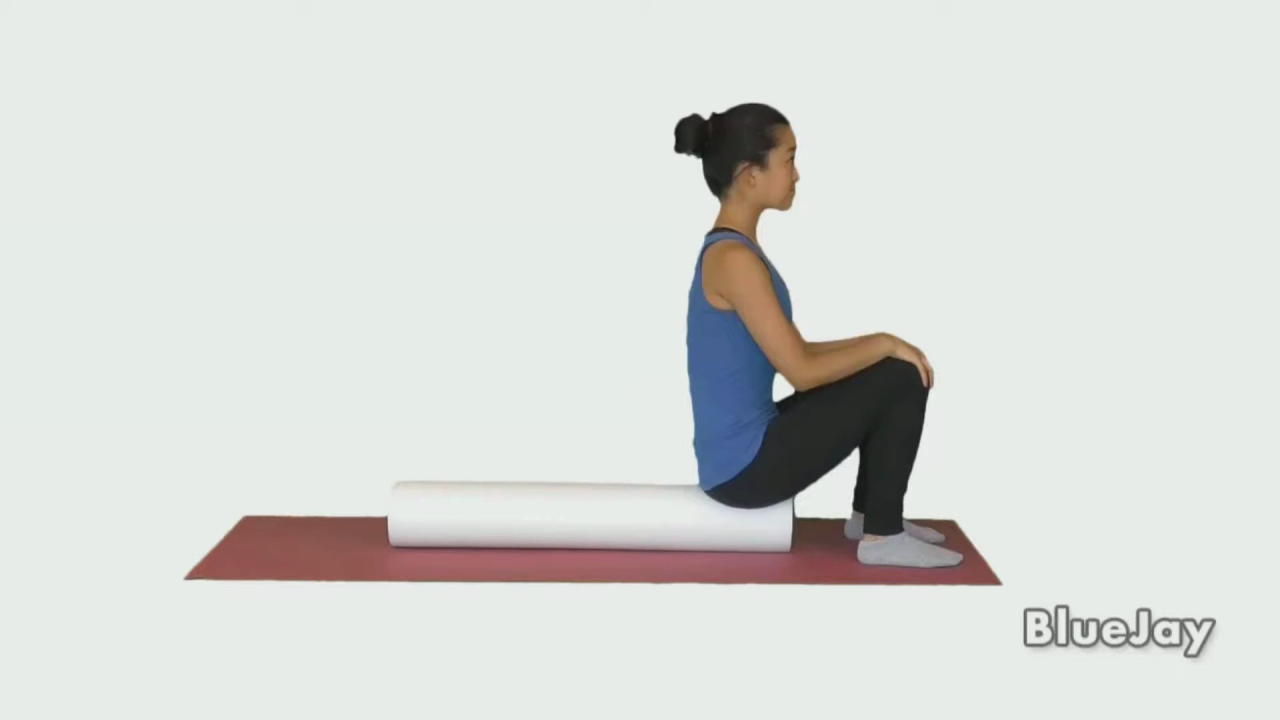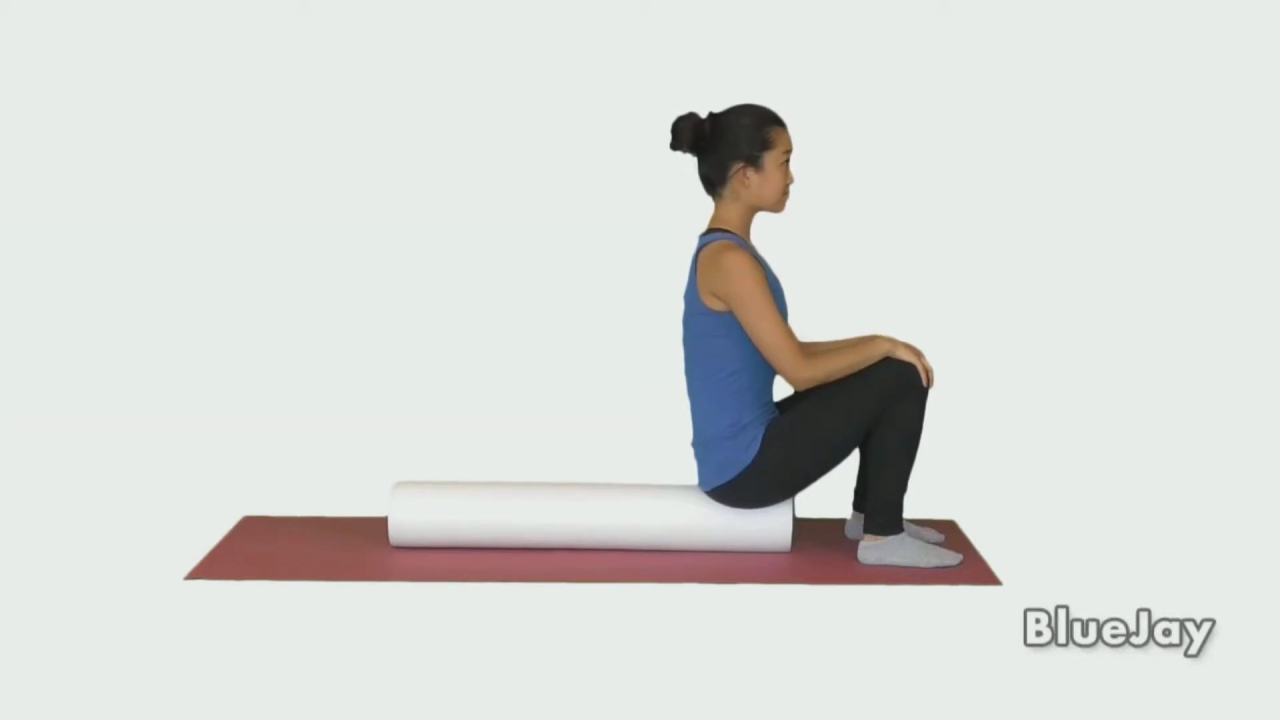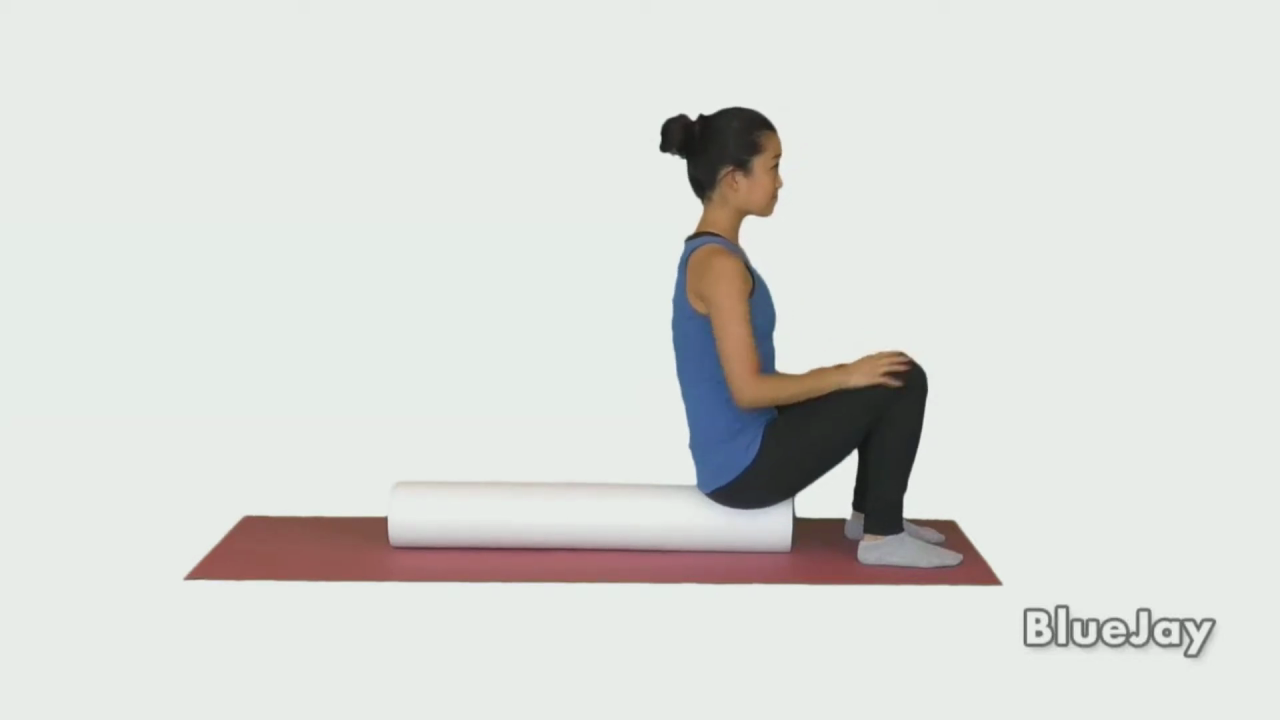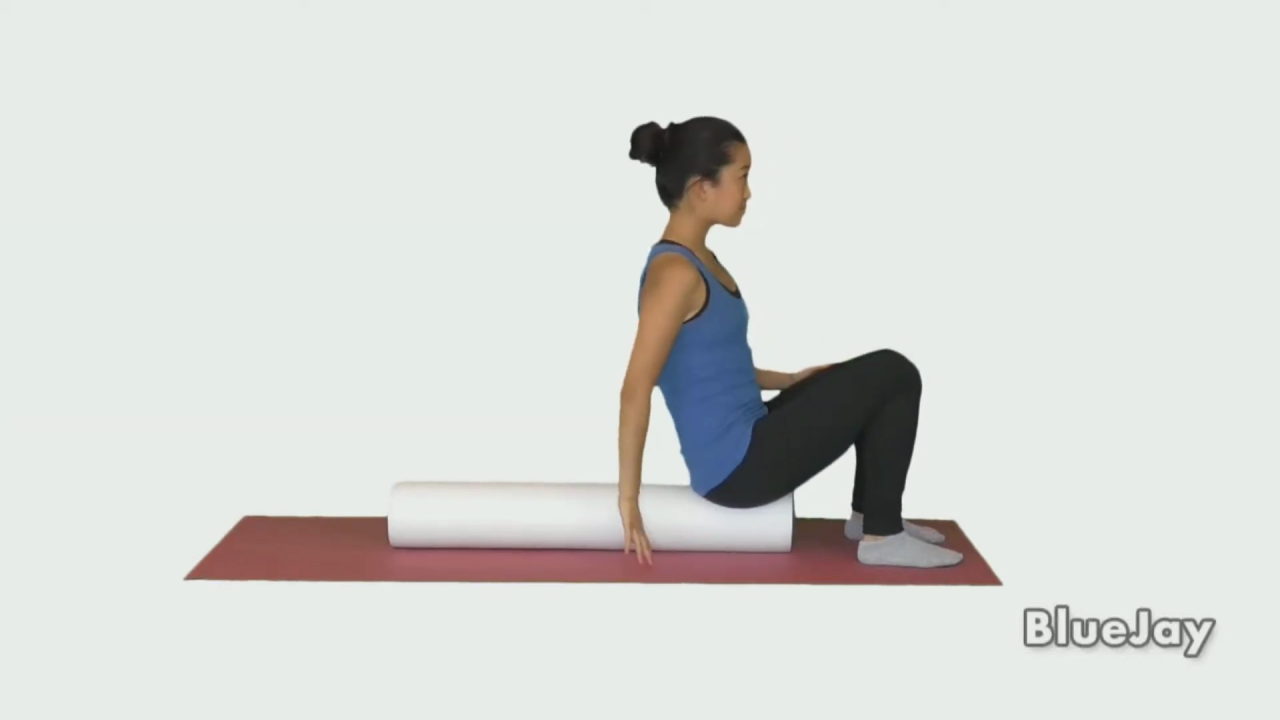
dt=1s
person 1, frame 1
left shoulder: (733, 248)
right shoulder: (734, 259)
left elbow: (795, 352)
right elbow: (801, 371)
left wrist: (877, 346)
right wrist: (883, 344)
left hip: (747, 447)
right hip: (745, 465)
left knee: (891, 372)
right knee: (903, 380)
left ankle: (870, 514)
right ankle: (882, 537)
person 1, frame 2
left shoulder: (727, 248)
right shoulder: (729, 259)
left elbow: (789, 352)
right elbow: (798, 371)
left wrist: (874, 344)
right wrist: (883, 346)
left hip: (744, 448)
right hip: (745, 466)
left knee: (884, 376)
right knee: (903, 378)
left ankle: (869, 513)
right ankle: (882, 537)
person 1, frame 3
left shoulder: (714, 251)
right shoulder: (719, 264)
right elbow: (745, 389)
left wrist: (815, 379)
right wrist: (840, 378)
left hip: (745, 451)
right hip: (744, 467)
left knee: (882, 378)
right knee: (903, 379)
left ankle: (869, 513)
right ankle: (882, 536)
person 1, frame 4
left shoulder: (698, 259)
right shoulder: (676, 272)
right elbow: (635, 390)
left wrist: (790, 380)
right wrist: (629, 501)
left hip: (744, 442)
right hip: (737, 466)
left knee: (881, 377)
right knee: (894, 376)
left ankle: (870, 515)
right ankle: (882, 537)
